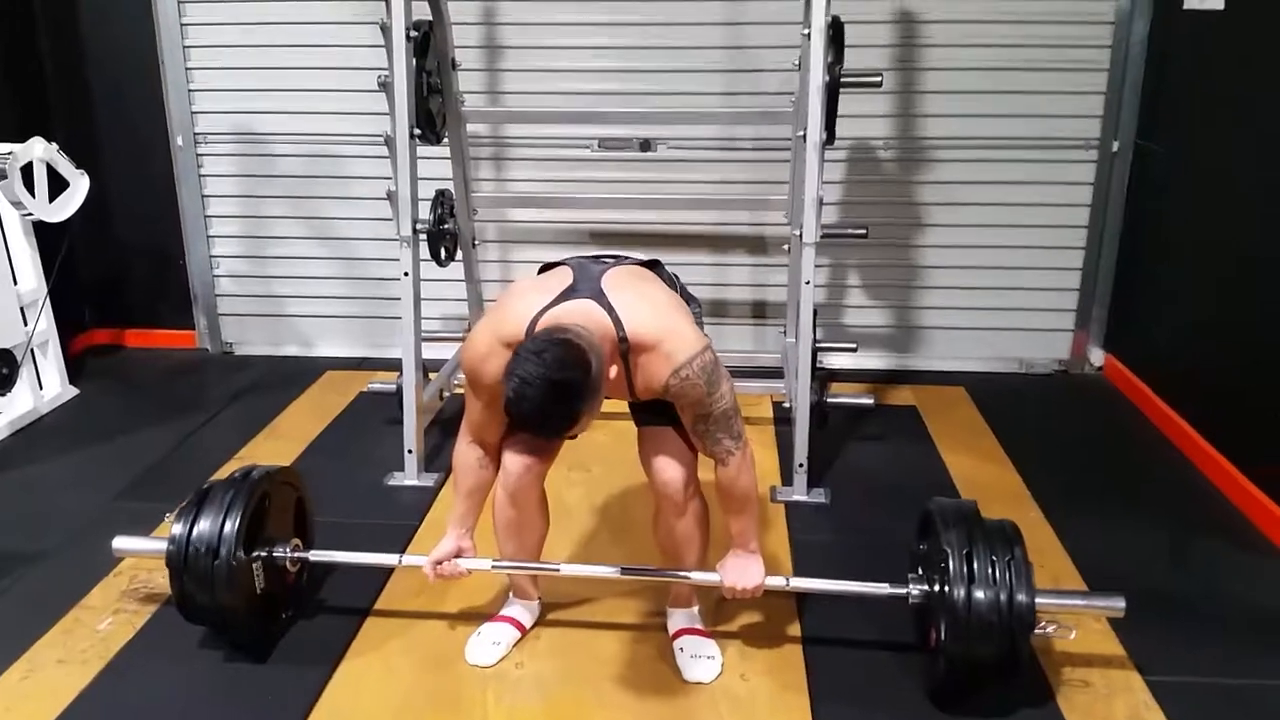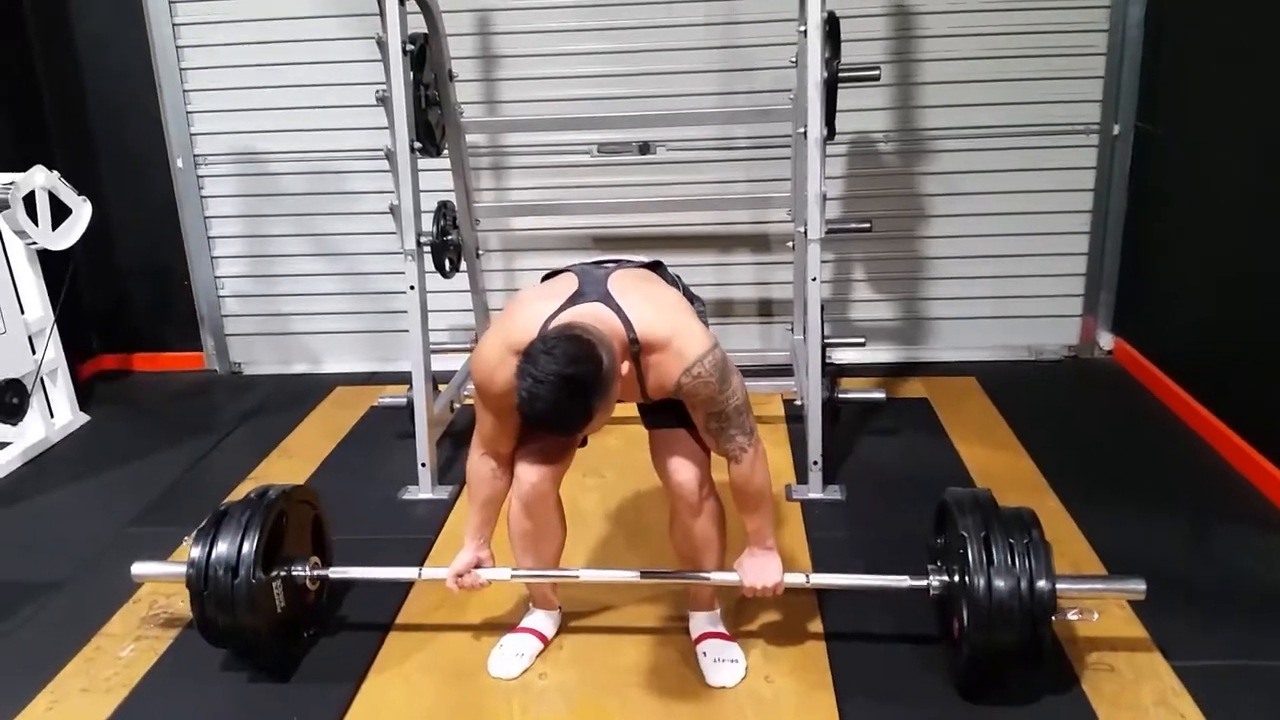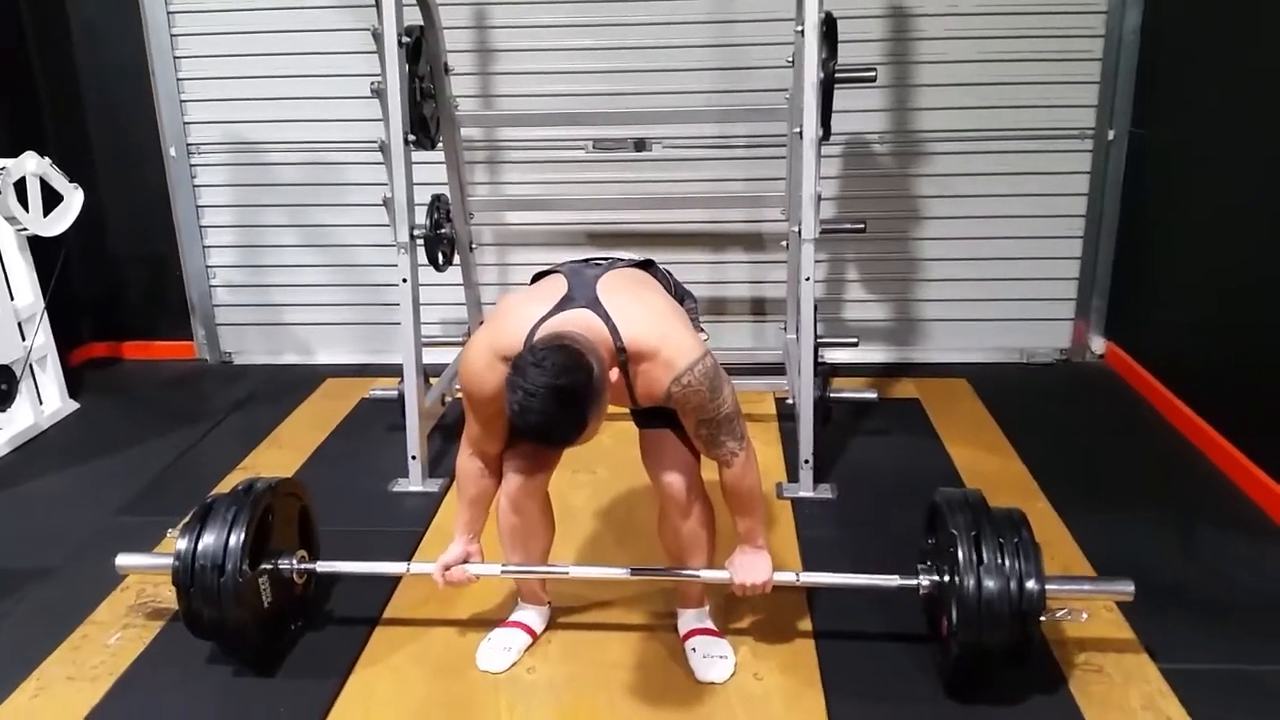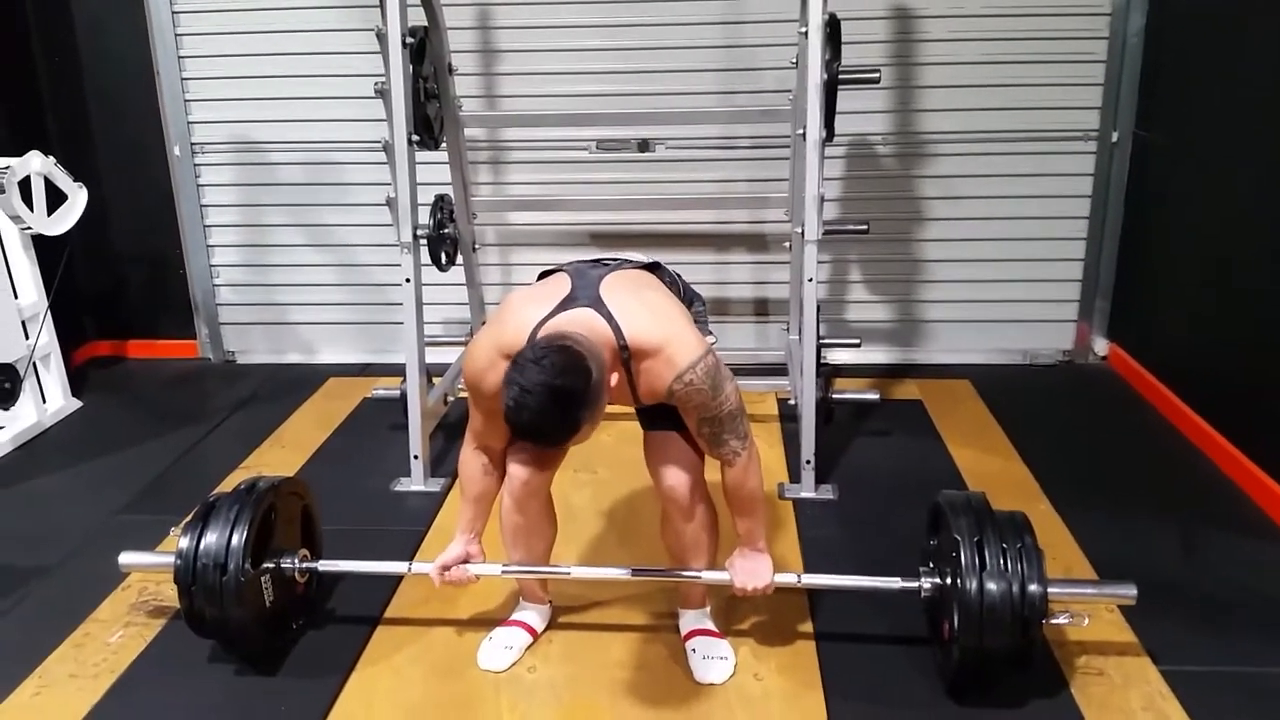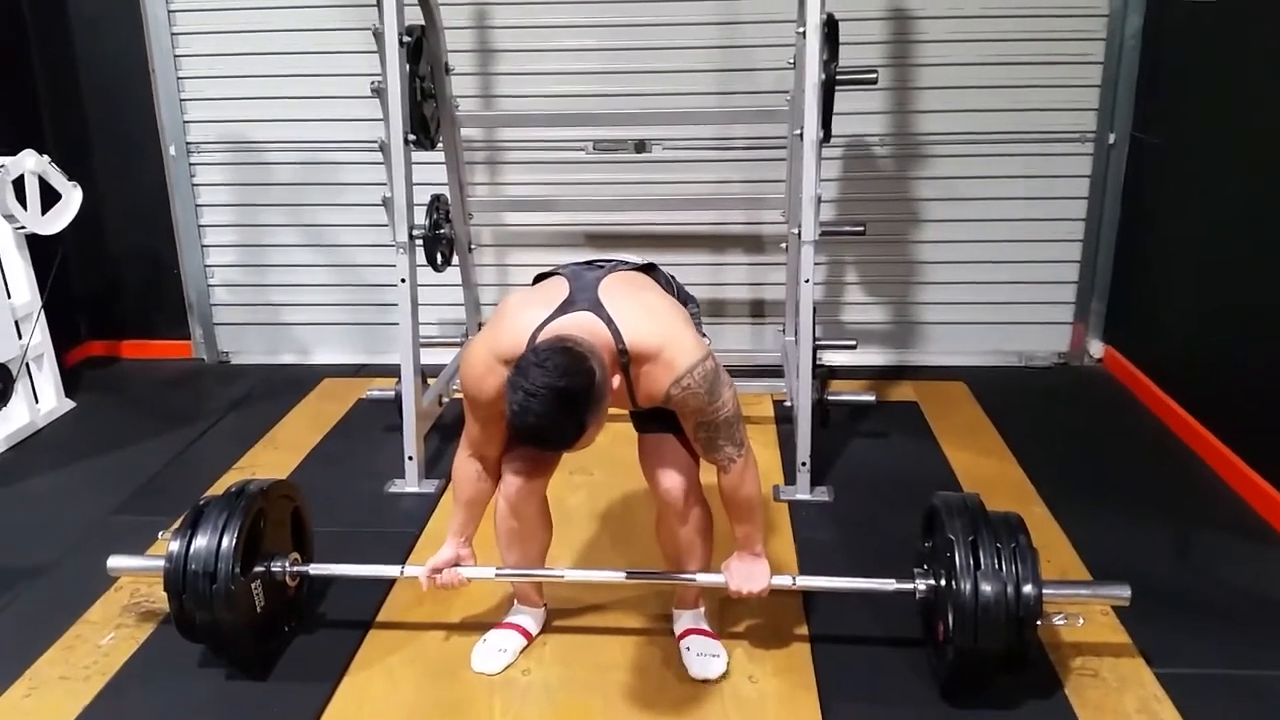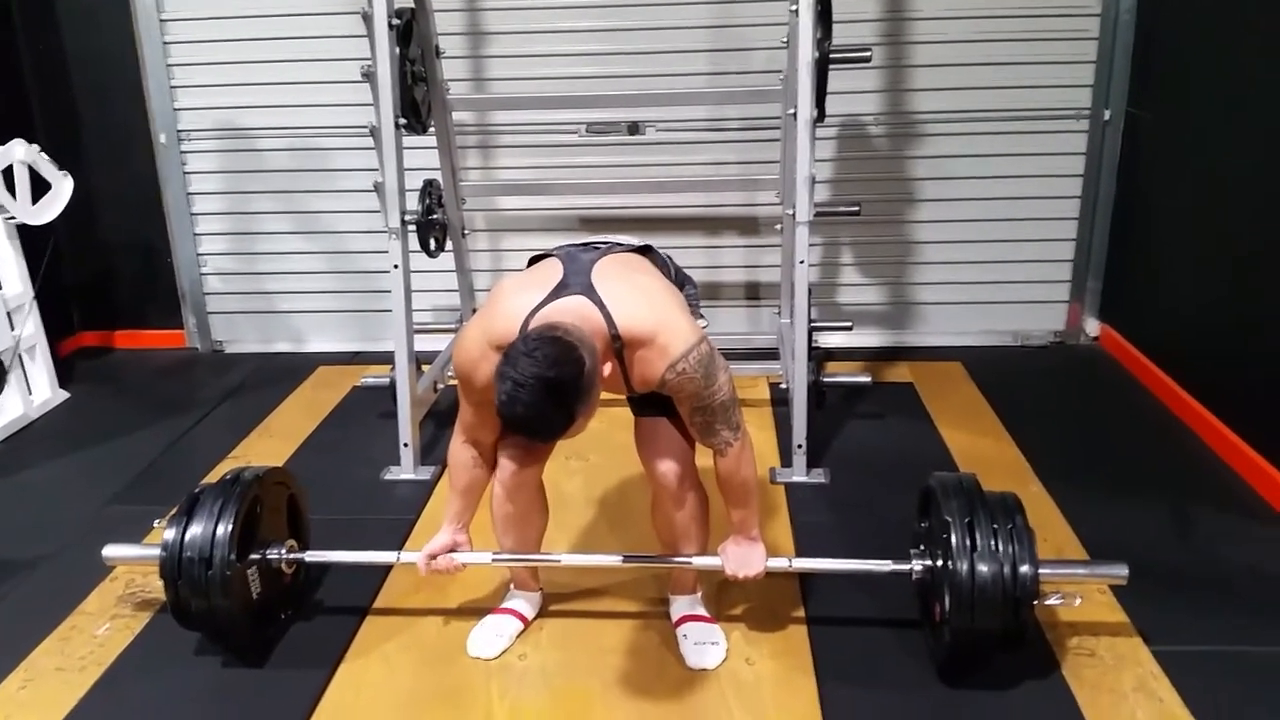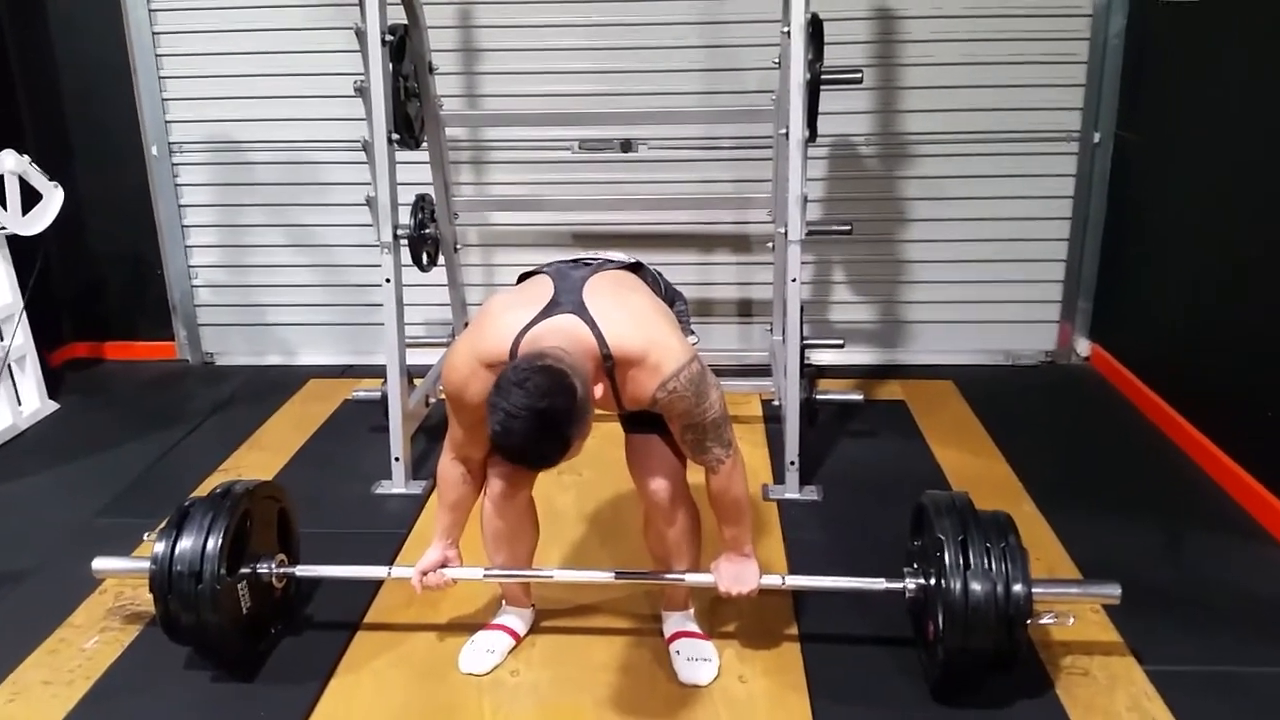
dt=0.7s
person 1, frame 1
left shoulder: (674, 354)
right shoulder: (492, 346)
left elbow: (731, 449)
right elbow: (478, 442)
left wrist: (745, 549)
right wrist: (459, 531)
left hip: (651, 343)
left knee: (675, 479)
right knee: (517, 468)
left ankle: (684, 608)
right ankle: (522, 600)
person 1, frame 2
left shoulder: (684, 353)
right shoulder: (501, 356)
left elbow: (742, 446)
right elbow: (491, 453)
left wrist: (761, 547)
right wrist: (475, 543)
left hip: (660, 345)
right hip: (552, 350)
left knee: (689, 480)
right knee: (530, 477)
left ankle: (705, 613)
right ankle: (542, 610)
person 1, frame 3
left shoulder: (673, 361)
right shoulder: (489, 360)
left elbow: (732, 451)
right elbow: (479, 451)
left wrist: (752, 545)
right wrist: (465, 537)
left hip: (654, 327)
left knee: (679, 482)
right knee: (518, 477)
left ankle: (694, 610)
right ankle: (531, 605)
person 1, frame 4
left shoulder: (678, 359)
right shoulder: (492, 356)
left elbow: (736, 451)
right elbow: (484, 448)
left wrist: (752, 548)
right wrist: (467, 536)
left hip: (660, 340)
left knee: (680, 483)
right knee: (522, 475)
left ankle: (695, 612)
right ankle: (532, 605)
person 1, frame 5
left shoulder: (676, 362)
right shoulder: (490, 363)
left elbow: (733, 456)
right elbow: (478, 455)
left wrist: (749, 552)
right wrist: (458, 540)
left hip: (652, 344)
left knee: (676, 487)
right knee: (517, 480)
left ankle: (690, 612)
right ankle: (527, 608)
person 1, frame 6
left shoulder: (670, 347)
right shoulder: (483, 348)
left elbow: (729, 439)
right elbow: (473, 441)
left wrist: (746, 536)
right wrist: (455, 526)
left hip: (651, 329)
left knee: (673, 470)
right knee: (514, 463)
left ankle: (686, 596)
right ankle: (523, 591)
person 1, frame 7
left shoulder: (661, 365)
right shoulder: (473, 365)
left elbow: (720, 458)
right elbow: (463, 457)
left wrist: (738, 553)
right wrist: (444, 542)
left knee: (664, 488)
right knee: (503, 480)
left ankle: (678, 612)
right ankle: (515, 608)
